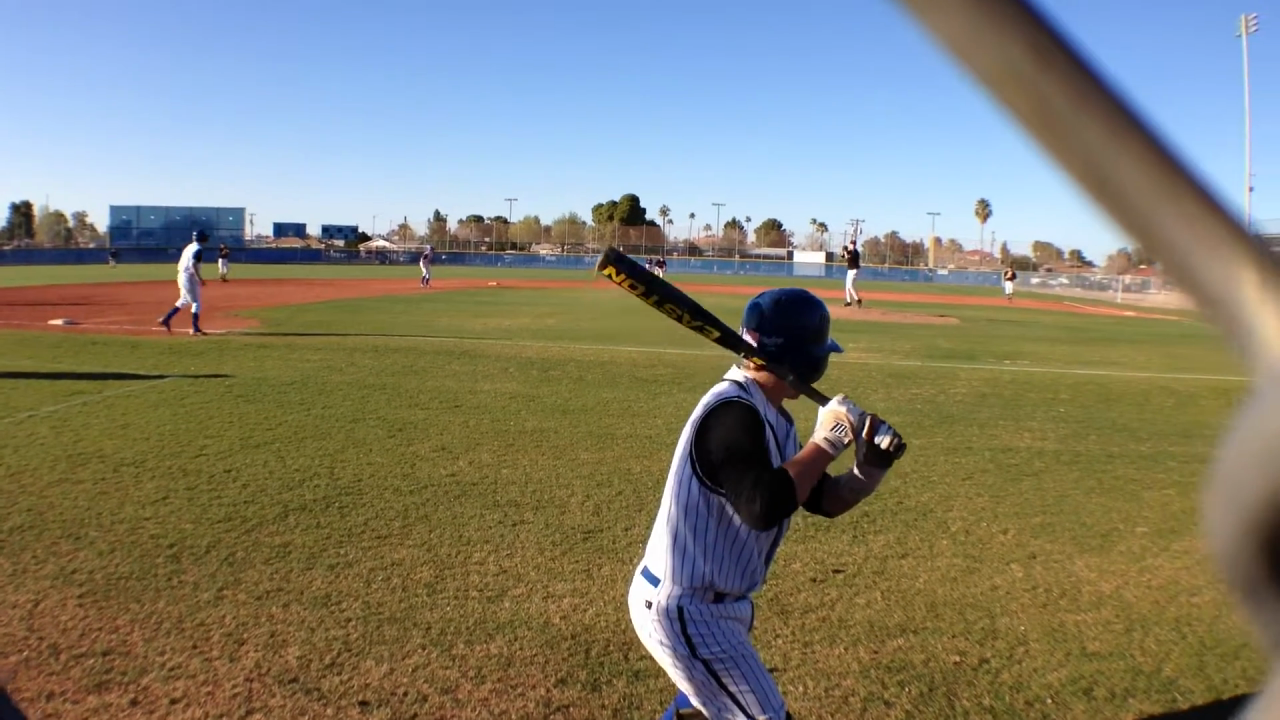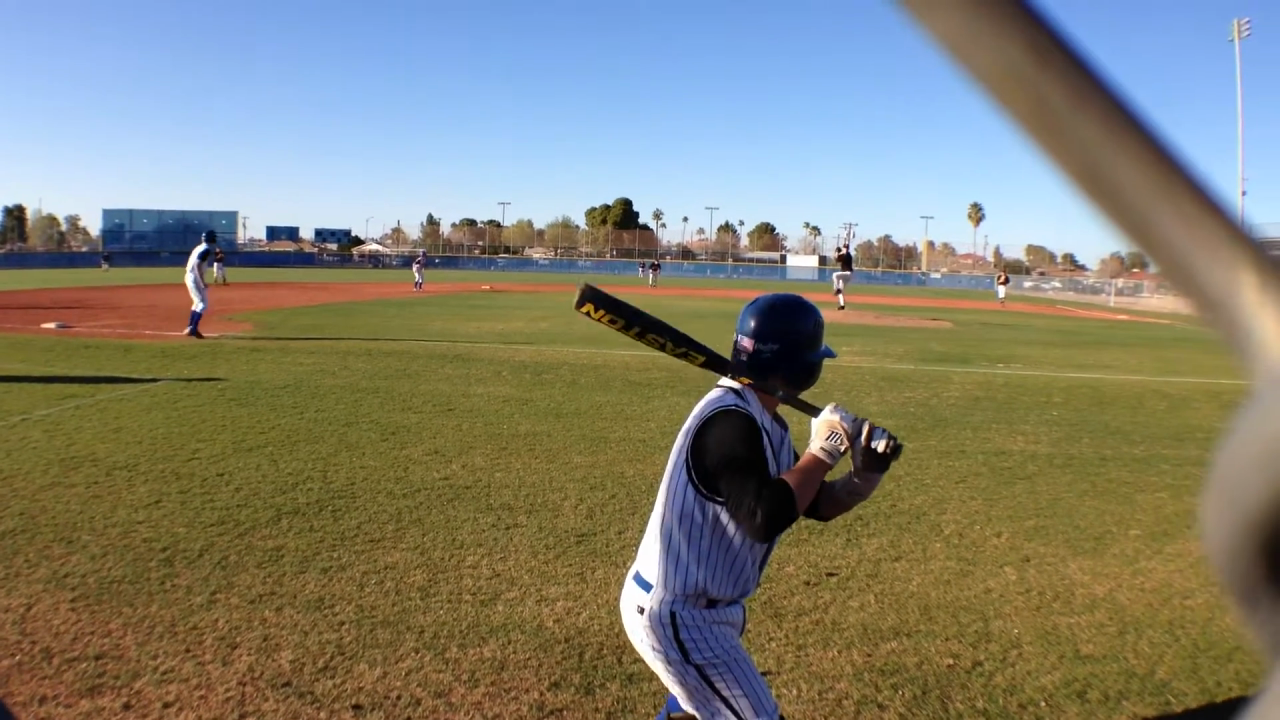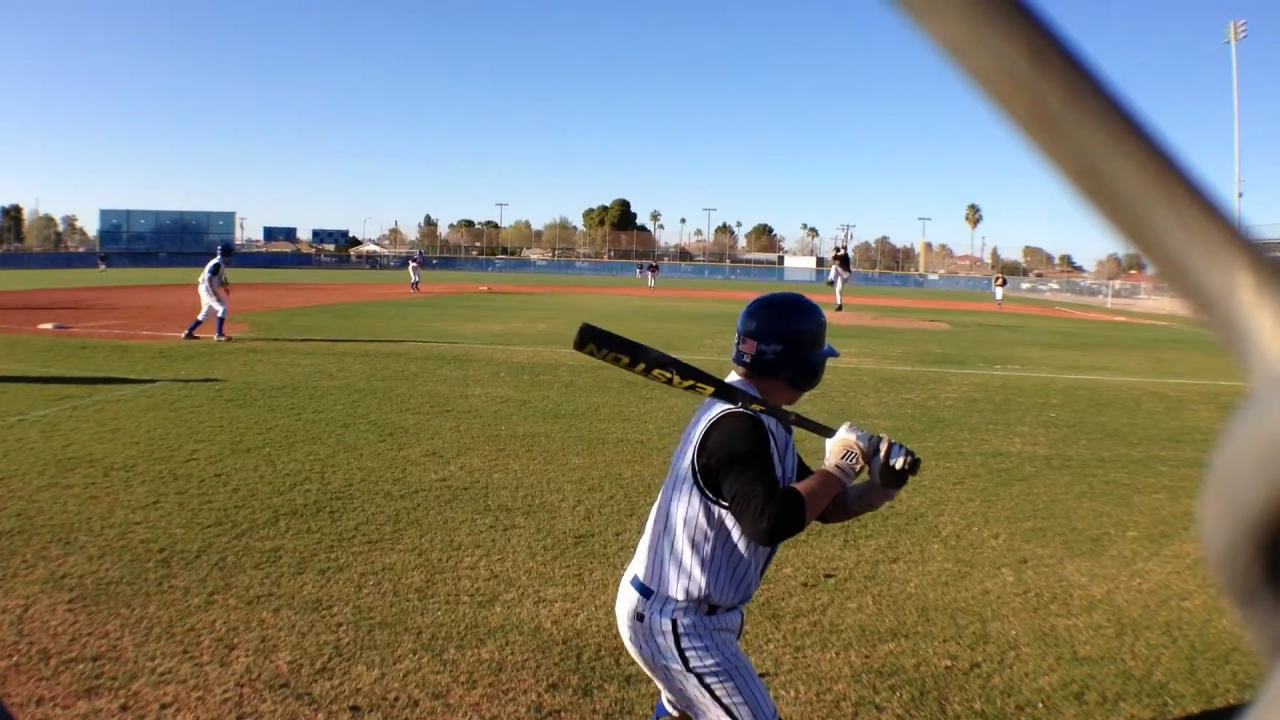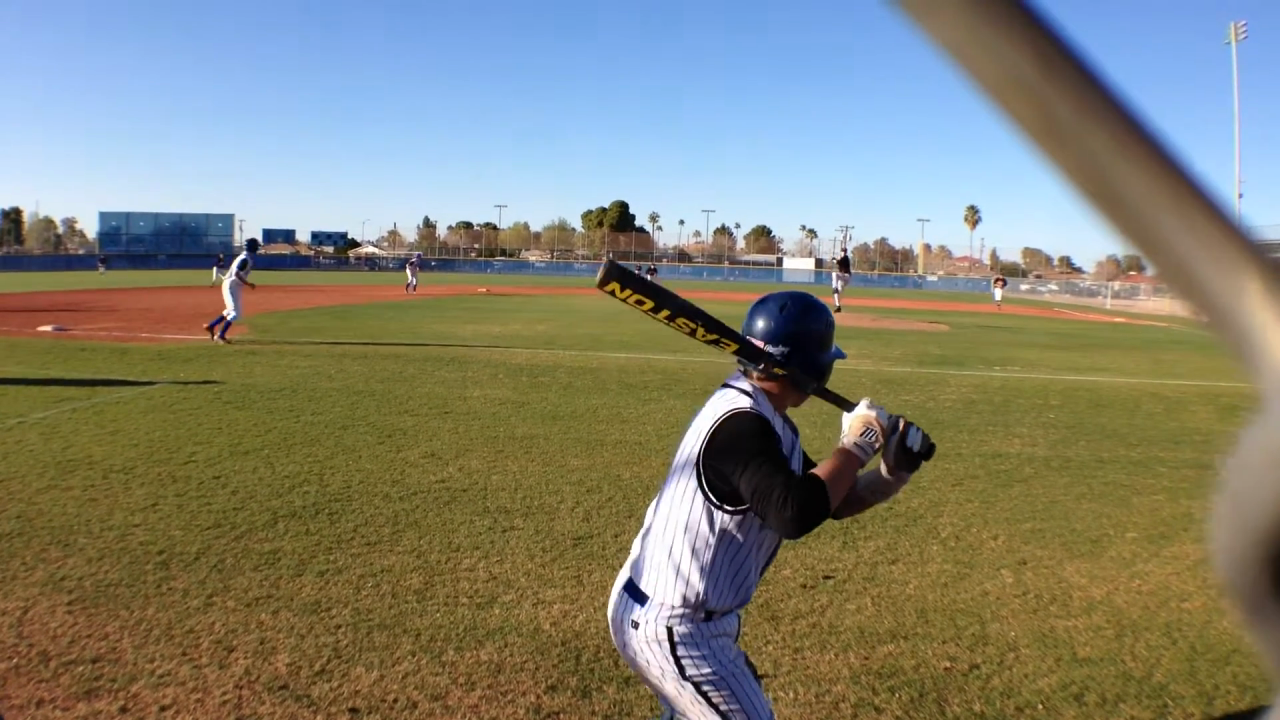
dt=0.2s
person 1, frame 1
left shoulder: (769, 415)
right shoulder: (734, 411)
left elbow: (824, 500)
right elbow: (764, 508)
left wrist: (868, 469)
right wrist: (827, 441)
left hip: (696, 600)
right hip: (686, 609)
person 1, frame 2
left shoulder: (761, 418)
right shoulder: (732, 421)
left elbow: (817, 503)
right elbow: (762, 519)
left wrist: (865, 474)
right wrist: (823, 451)
left hip: (683, 605)
right hip: (678, 616)
person 1, frame 3
left shoulder: (755, 421)
right shoulder: (737, 425)
left elbow: (817, 503)
right elbow: (769, 524)
left wrist: (881, 485)
right wrist: (840, 466)
left hip: (677, 607)
right hip: (676, 622)
person 1, frame 4
left shoulder: (760, 417)
right shoulder: (742, 425)
left elbow: (828, 499)
right elbow: (793, 515)
left wrist: (893, 472)
right wrist: (857, 446)
left hip: (694, 611)
right hip: (671, 626)
left knee: (741, 685)
